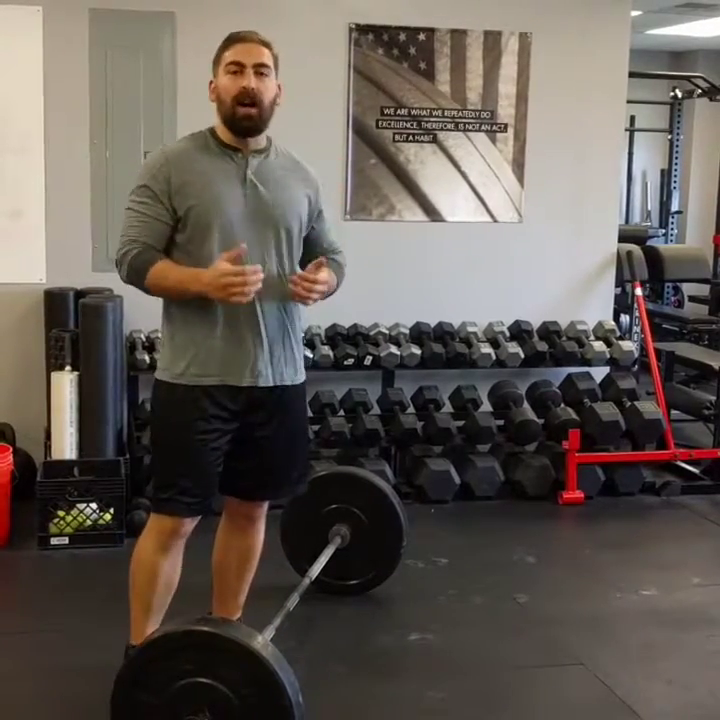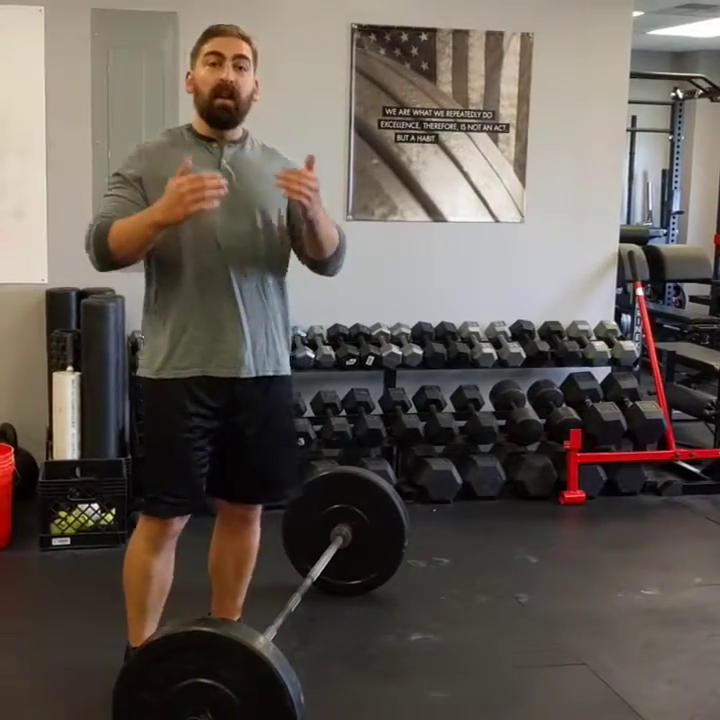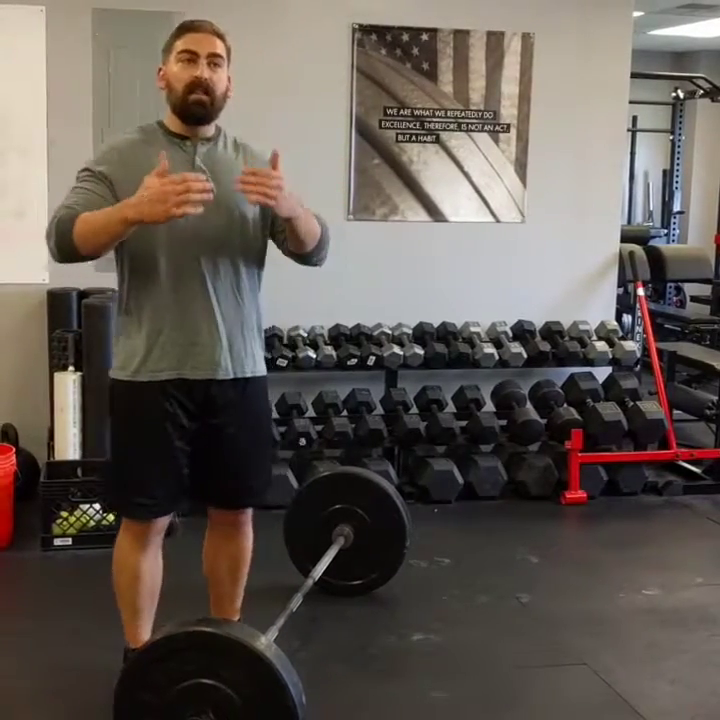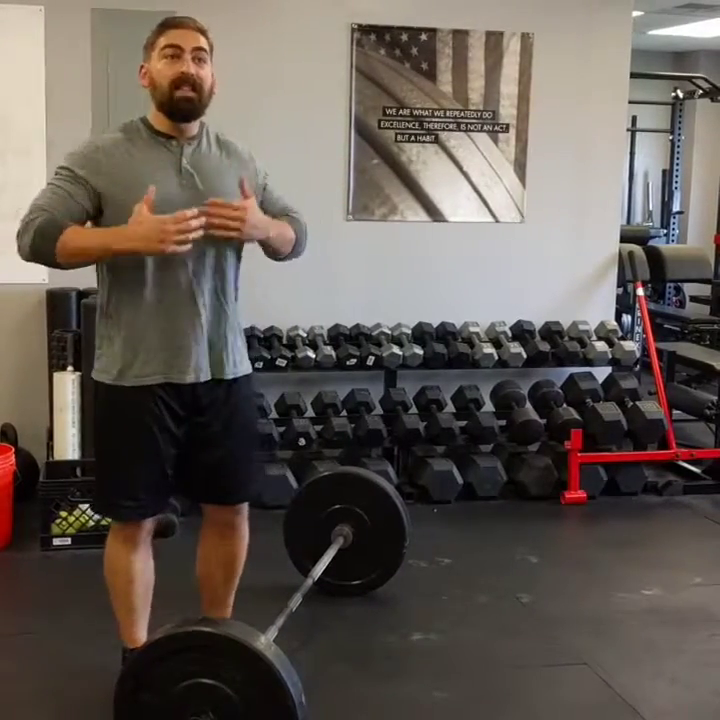
dt=0.3s
person 1, frame 1
left shoulder: (299, 176)
right shoulder: (171, 166)
left elbow: (329, 261)
right elbow: (132, 262)
left wrist: (323, 282)
right wrist: (205, 281)
left hip: (278, 378)
right hip: (195, 379)
left knee: (249, 509)
right knee: (174, 519)
right ankle: (140, 652)
person 1, frame 2
left shoulder: (280, 168)
right shoulder: (148, 160)
left elbow: (328, 260)
right elbow: (103, 249)
left wrist: (313, 210)
right wrist: (163, 212)
left hip: (263, 371)
right hip: (178, 372)
left knee: (243, 510)
right knee: (162, 520)
right ankle: (140, 653)
person 1, frame 3
left shoulder: (254, 163)
right shoulder: (120, 158)
left elbow: (314, 247)
right elbow: (63, 237)
left wrist: (287, 205)
right wrist: (138, 206)
left hip: (239, 371)
right hip: (151, 374)
left knee: (234, 513)
right knee: (144, 520)
right ankle: (139, 656)
person 1, frame 4
left shoulder: (237, 162)
right shoulder: (101, 158)
left elbow: (295, 236)
right elbow: (36, 237)
left wrist: (262, 225)
right wrist: (130, 237)
left hip: (224, 372)
right hip: (136, 376)
left knee: (229, 512)
right knee: (133, 522)
right ankle: (137, 657)
